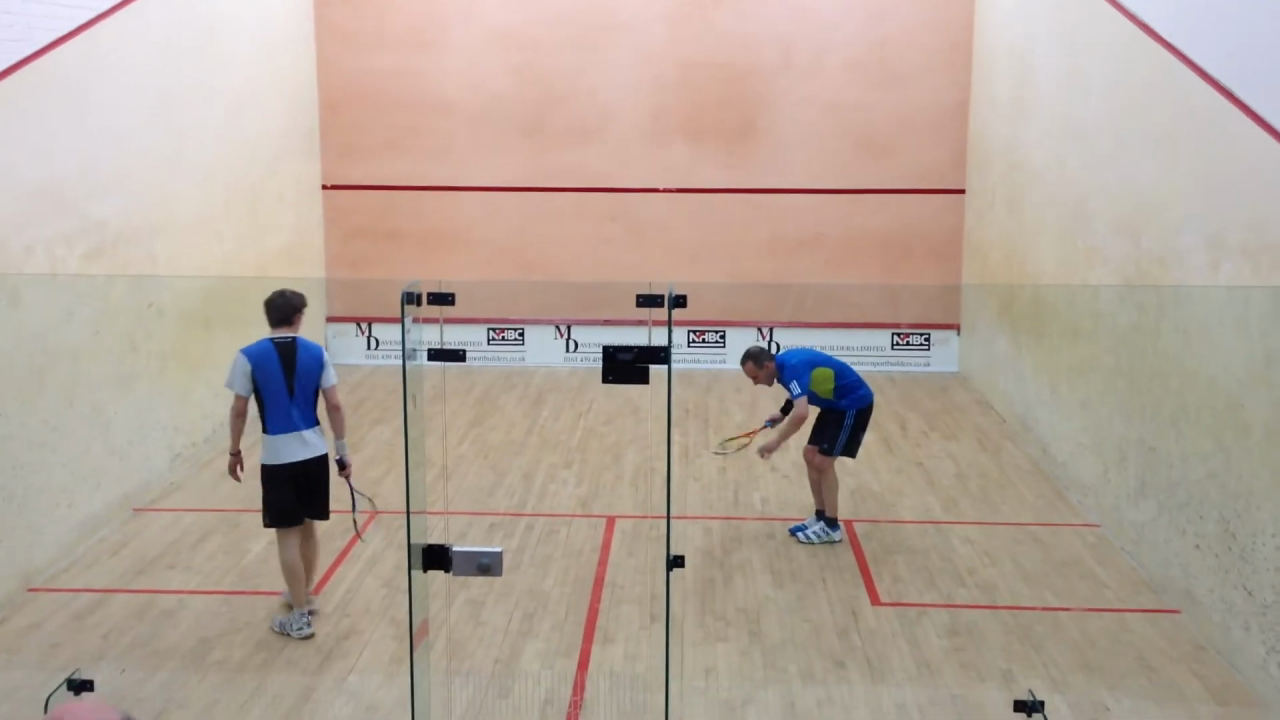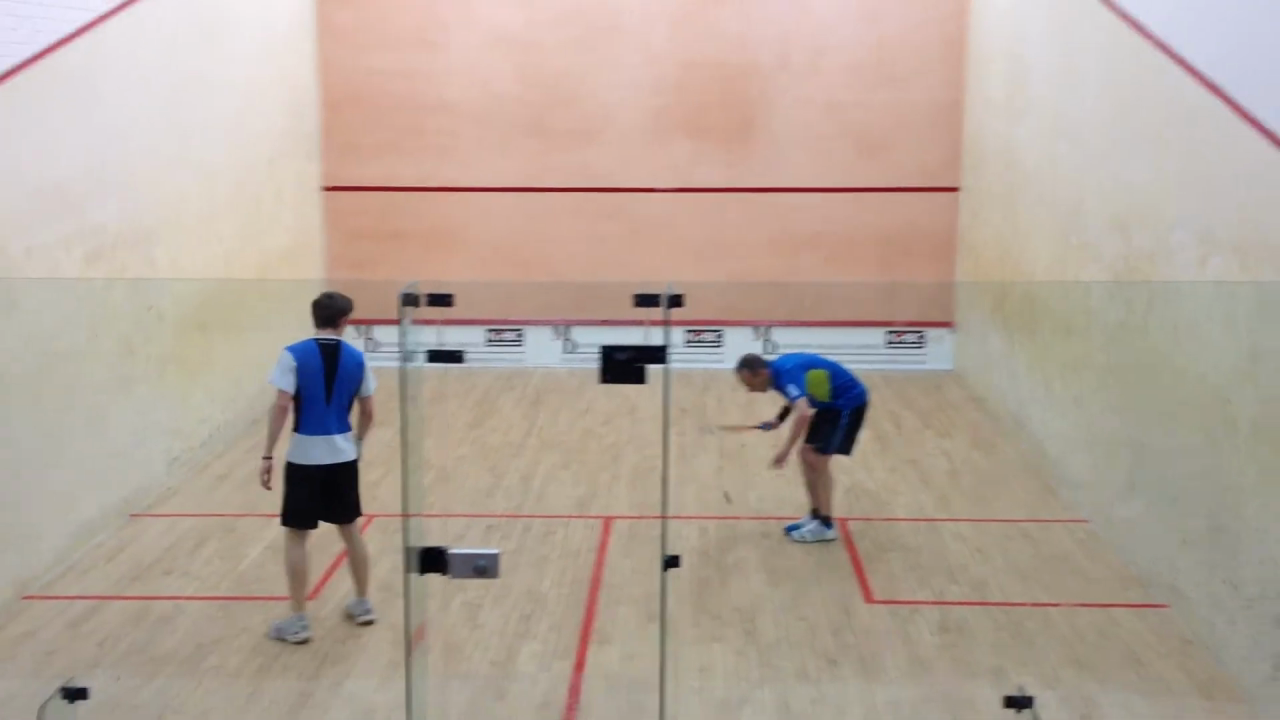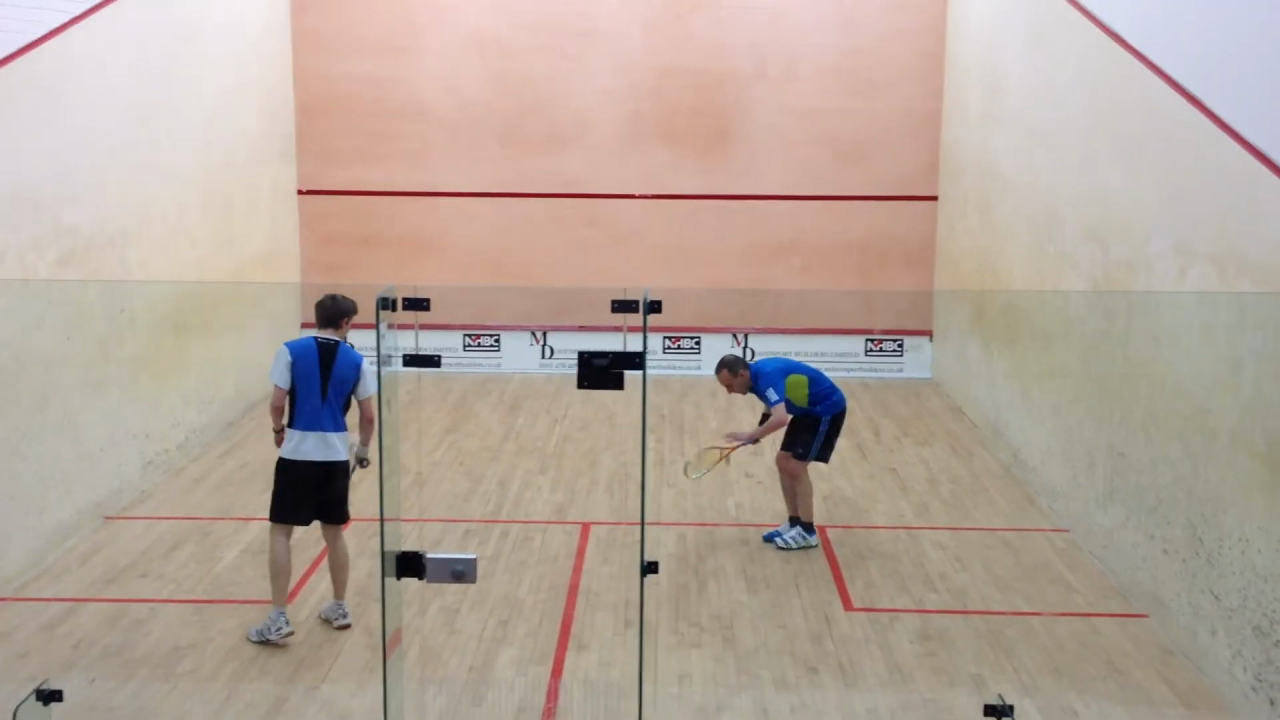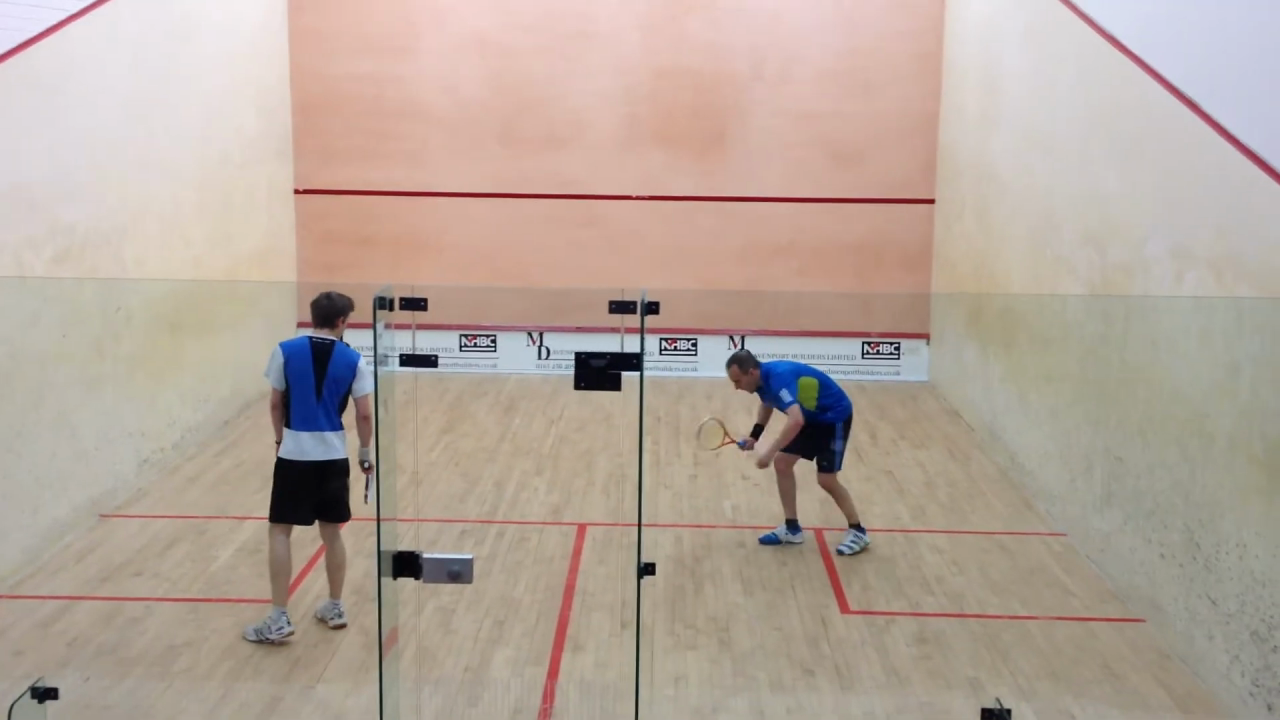
dt=0.4s
person 1, frame 1
left shoulder: (249, 356)
right shoulder: (316, 353)
left elbow: (239, 411)
right elbow: (334, 406)
left wrist: (234, 451)
right wrist: (343, 451)
left hip: (277, 457)
right hip: (314, 452)
left knee: (288, 535)
right knee: (307, 526)
left ankle: (299, 617)
right ankle: (305, 595)
person 1, frame 2
left shoulder: (294, 355)
right shoulder: (357, 358)
left elbow: (281, 407)
right elbow: (368, 413)
left wrist: (267, 456)
left hip: (305, 458)
right hip: (343, 456)
left knee: (297, 538)
right knee: (350, 529)
left ankle: (298, 621)
right ankle: (363, 604)
person 1, frame 3
left shoulder: (291, 350)
right shoulder: (356, 360)
left elbow: (277, 403)
right elbow: (369, 416)
left wrist: (278, 428)
right wrist: (363, 449)
left hip: (297, 454)
right hip: (335, 456)
left knee: (280, 533)
right knee: (334, 533)
left ankle: (279, 618)
right ankle: (339, 608)
person 1, frame 4
left shoulder: (285, 350)
right shoulder: (352, 359)
left elbow: (276, 404)
right elbow: (364, 414)
right wrist: (365, 453)
left hip: (294, 454)
right hip: (333, 455)
left knee: (280, 532)
right knee: (332, 532)
left ankle: (279, 618)
right ankle: (335, 607)
person 2, frame 1
left shoulder: (792, 367)
right shoulder: (784, 362)
left elbow: (801, 414)
right elbow: (798, 395)
left wrist: (776, 442)
right wrist: (783, 413)
left hip: (853, 403)
right hip: (837, 403)
left knee: (823, 461)
right knee: (810, 455)
left ankle: (831, 526)
right ankle: (820, 517)
person 2, frame 2
left shoulder: (787, 373)
right shoulder: (778, 368)
left elbow: (804, 414)
right elbow: (797, 398)
left wrist: (786, 449)
right wrist: (780, 419)
left hip: (849, 402)
right hip: (832, 402)
left knee: (818, 459)
right knee: (806, 454)
left ankle: (825, 525)
right ankle: (816, 516)
person 2, frame 3
left shoulder: (767, 376)
right shoulder: (757, 374)
left elbow: (780, 419)
right elbow: (772, 402)
left wrist: (748, 435)
right wrist: (759, 429)
left hip: (827, 409)
right hip: (808, 409)
left knee: (796, 467)
right knee: (783, 461)
left ankle: (807, 531)
right ankle: (794, 523)
person 2, frame 4
left shoulder: (779, 377)
right shoulder: (763, 379)
left elbow: (796, 421)
right elbow: (767, 406)
left wrist: (769, 452)
right wrist: (754, 436)
left hip: (834, 415)
right hip: (812, 416)
left knee: (826, 480)
right knee: (782, 463)
left ankle: (857, 531)
right ankle: (792, 528)
